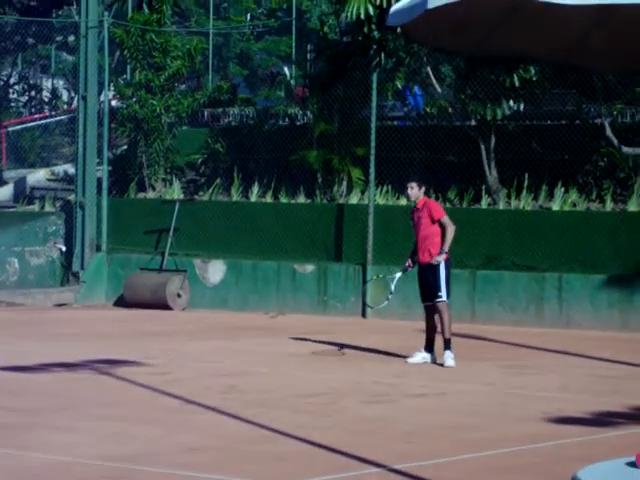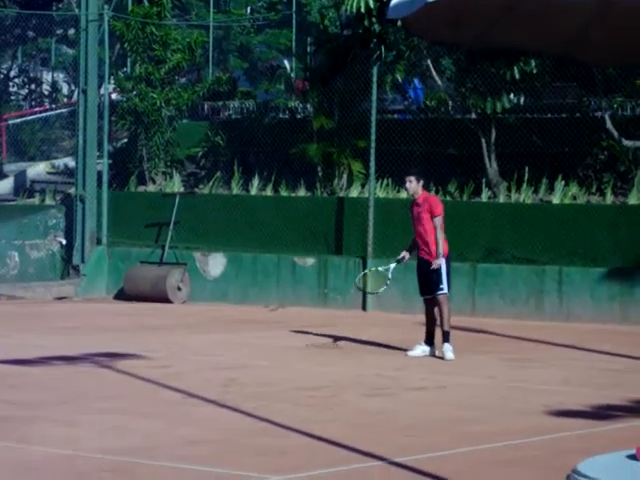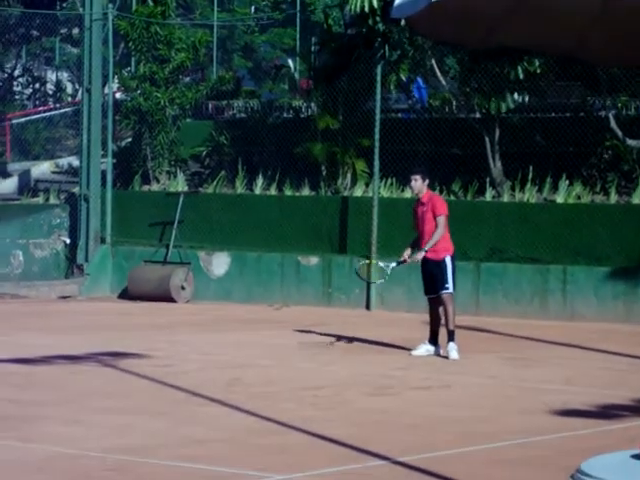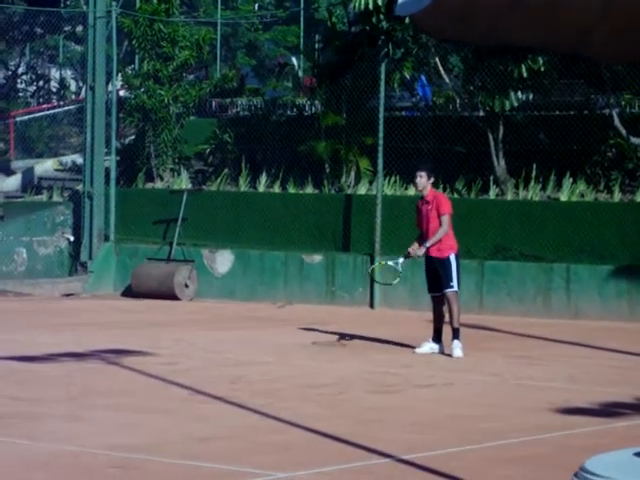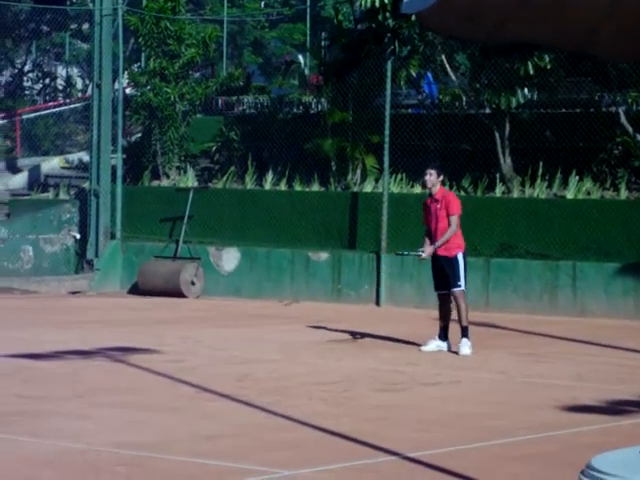
dt=0.2s
person 1, frame 1
left shoulder: (431, 206)
right shoulder: (415, 211)
left elbow: (450, 227)
left wrist: (443, 253)
right wrist: (411, 257)
left hip: (437, 263)
right hip: (423, 264)
left knee: (441, 304)
right knee: (428, 307)
left ankle: (448, 351)
right ankle: (428, 351)
person 1, frame 2
left shoulder: (432, 201)
right shoulder: (413, 206)
left elbow: (439, 230)
left wrist: (438, 256)
right wrist: (408, 251)
left hip: (437, 258)
right hip: (423, 259)
left knee: (441, 297)
right knee: (428, 301)
left ankle: (447, 344)
right ankle: (428, 344)
person 1, frame 3
left shoulder: (436, 200)
right shoulder: (417, 205)
left elbow: (441, 229)
left wrist: (422, 250)
right wrist: (409, 250)
left hip: (442, 255)
right hip: (427, 257)
left knee: (446, 296)
right knee: (432, 300)
left ankle: (451, 343)
right ankle: (432, 344)
person 1, frame 4
left shoulder: (440, 198)
right shoulder: (420, 204)
left elbow: (445, 228)
left wrist: (424, 246)
right wrist: (415, 246)
left hip: (446, 253)
right hip: (430, 255)
left knee: (450, 294)
right knee: (436, 298)
left ankle: (456, 341)
right ankle: (436, 341)
person 1, frame 5
left shoulder: (450, 198)
right shoulder: (427, 202)
left elbow: (453, 227)
left wrist: (434, 246)
right wrist: (427, 244)
left hip: (453, 252)
right hip: (437, 254)
left knee: (458, 293)
right knee: (442, 296)
left ankle: (465, 339)
right ankle: (442, 339)
